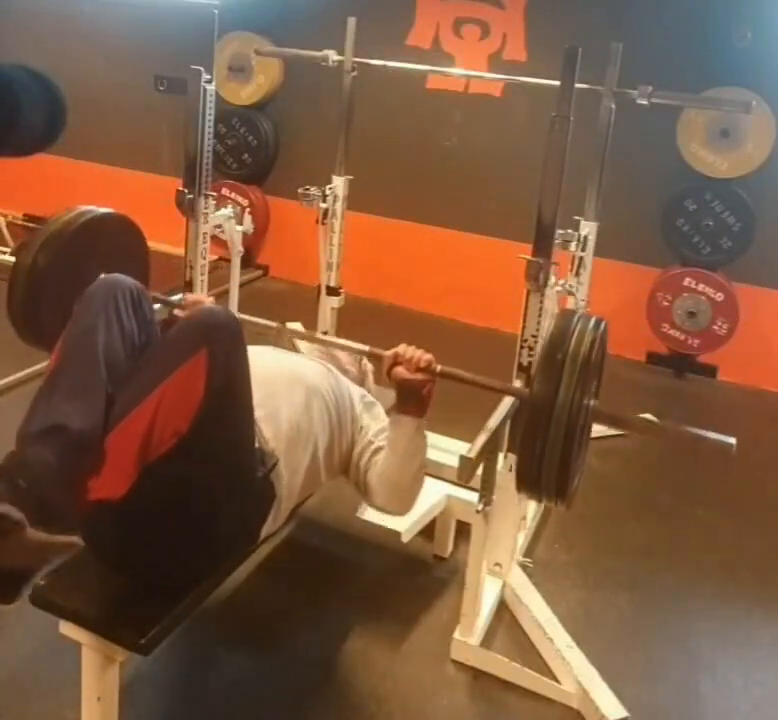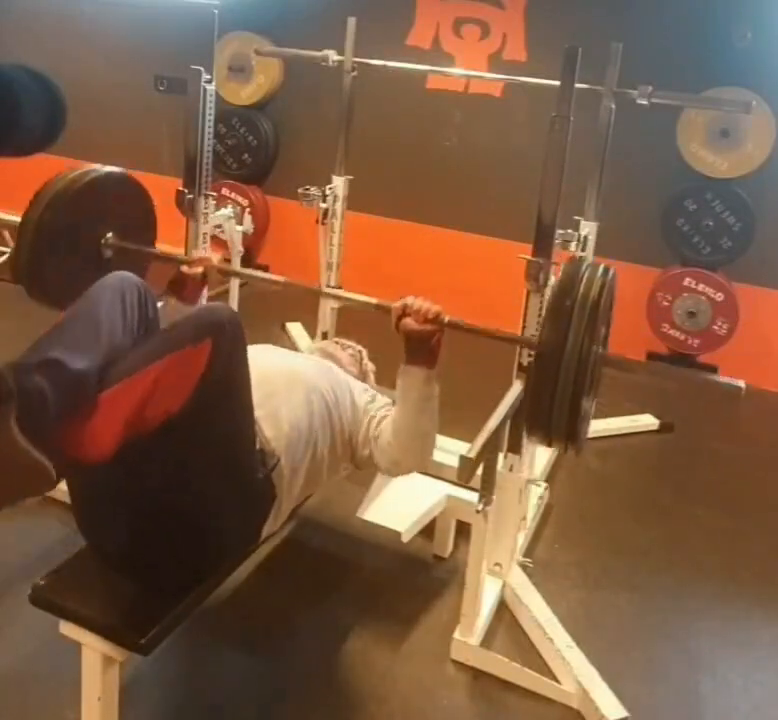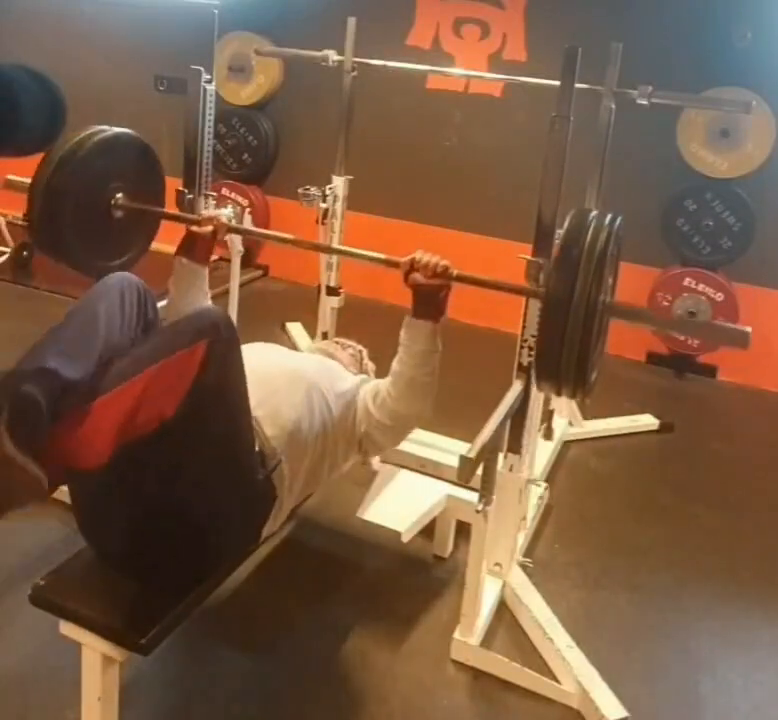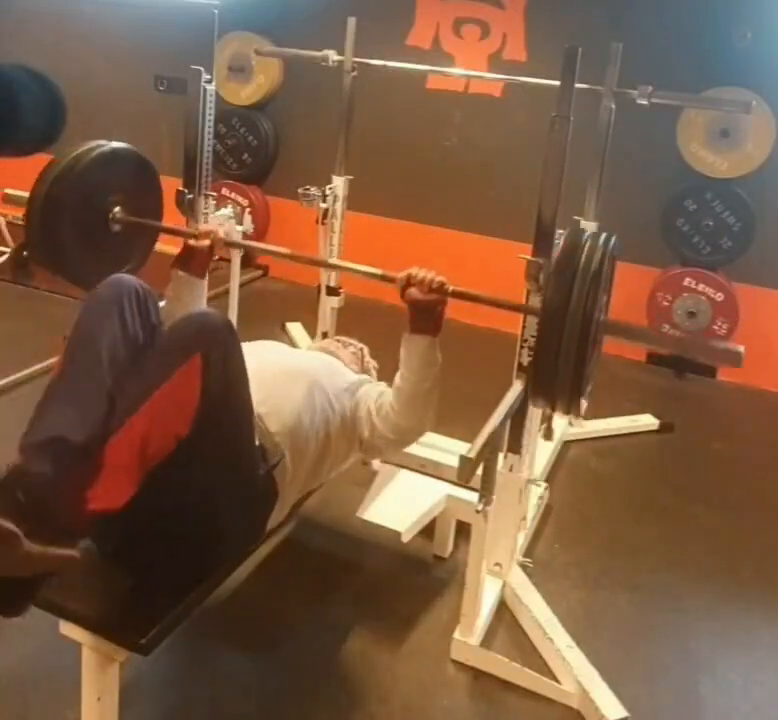
dt=0.2s
person 1, frame 1
left shoulder: (355, 409)
right shoulder: (267, 362)
left elbow: (395, 493)
right elbow: (168, 381)
left wrist: (411, 405)
right wrist: (177, 334)
left hip: (207, 510)
left knee: (212, 326)
right knee: (116, 293)
left ankle: (45, 503)
person 1, frame 2
left shoulder: (358, 406)
right shoulder: (263, 361)
left elbow: (404, 453)
right elbow: (171, 358)
left wrist: (419, 358)
right wrist: (182, 295)
left hip: (208, 510)
right hip: (124, 481)
left knee: (217, 324)
right knee: (124, 291)
person 1, frame 3
left shoulder: (356, 400)
right shoulder: (271, 357)
left elbow: (406, 405)
right elbow: (180, 335)
left wrist: (425, 311)
right wrist: (194, 254)
left hip: (204, 514)
left knee: (207, 329)
right knee: (124, 292)
person 1, frame 4
left shoulder: (358, 396)
right shoulder: (272, 357)
left elbow: (406, 419)
right elbow: (177, 348)
left wrist: (422, 323)
right wrist: (190, 266)
left hip: (210, 507)
left knee: (206, 330)
right knee: (122, 294)
left ankle: (41, 520)
right ankle: (39, 504)
